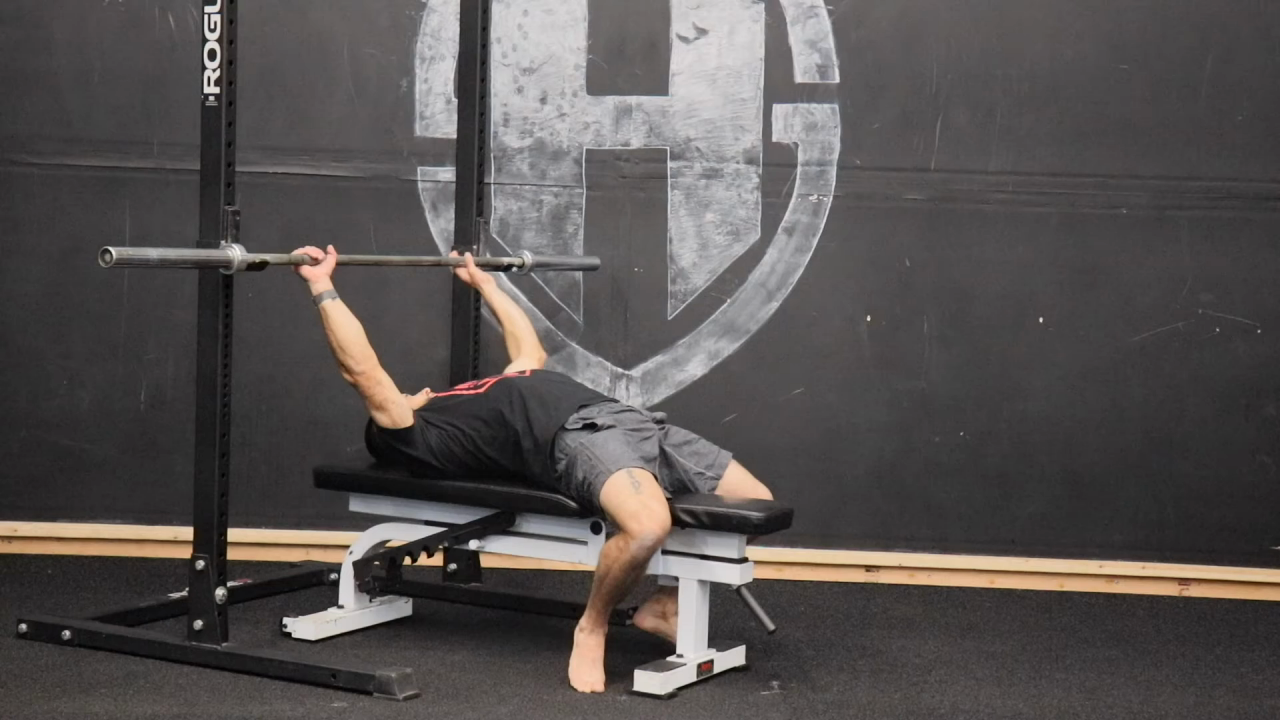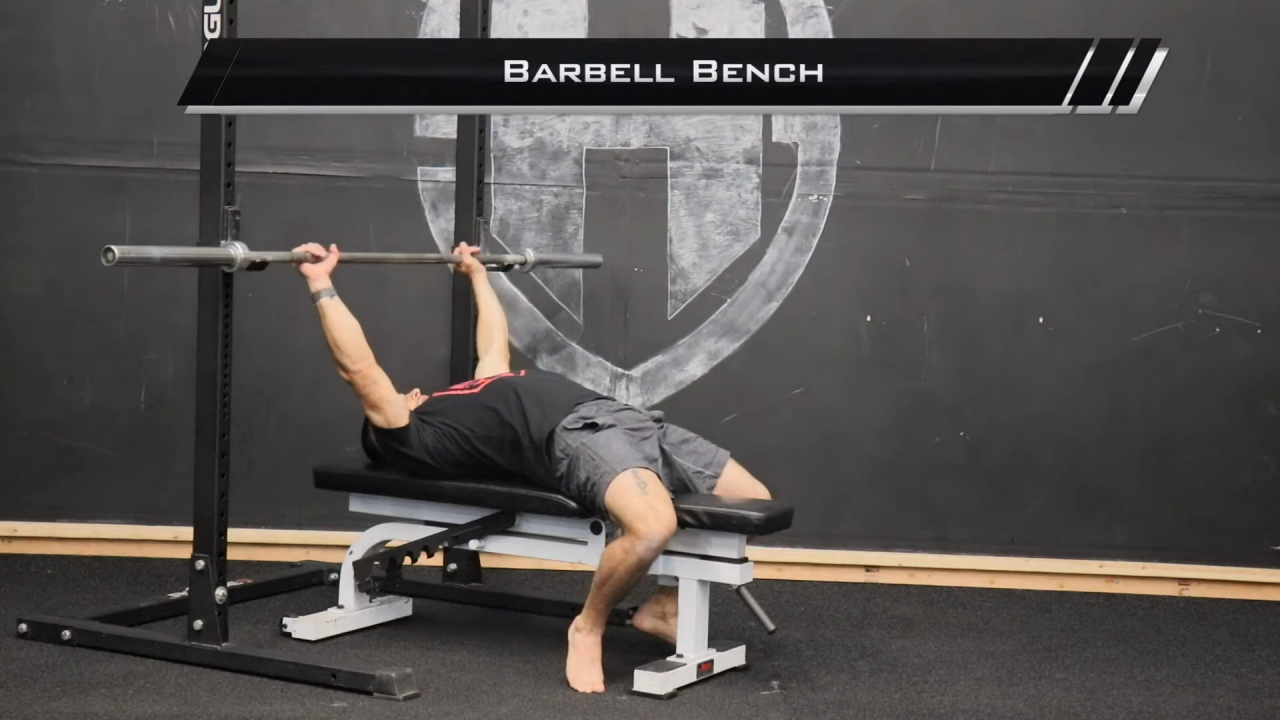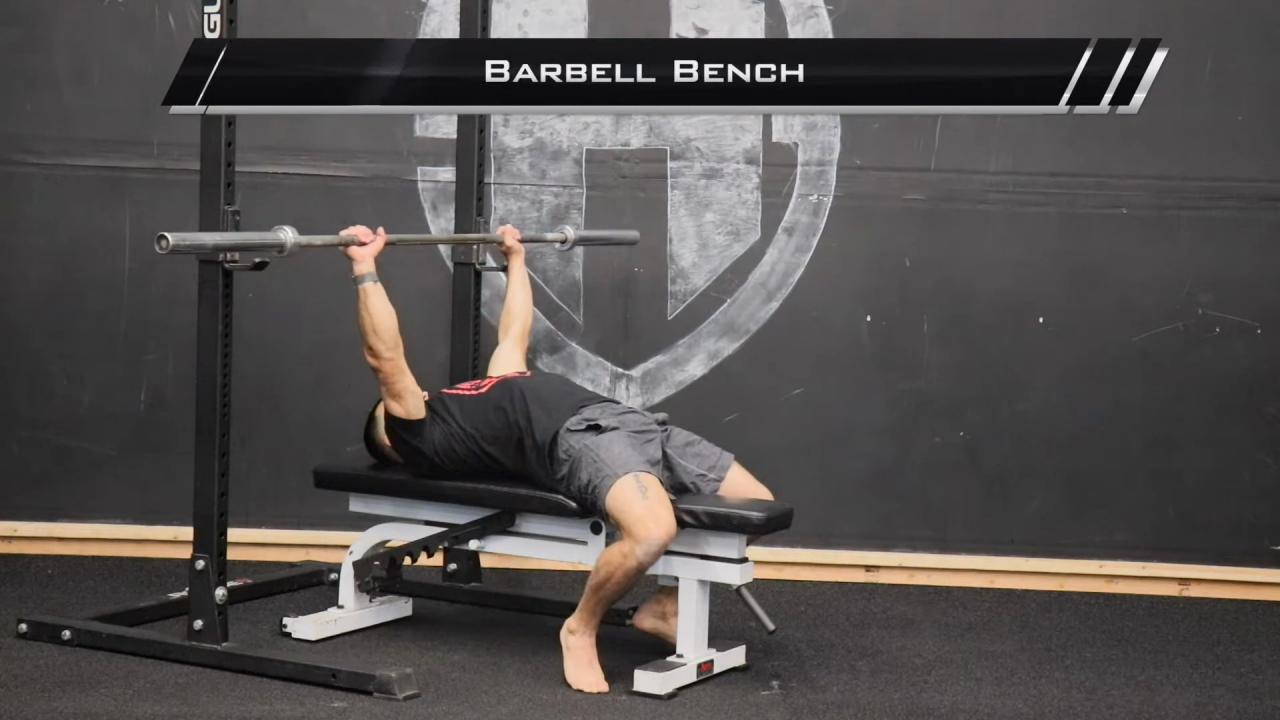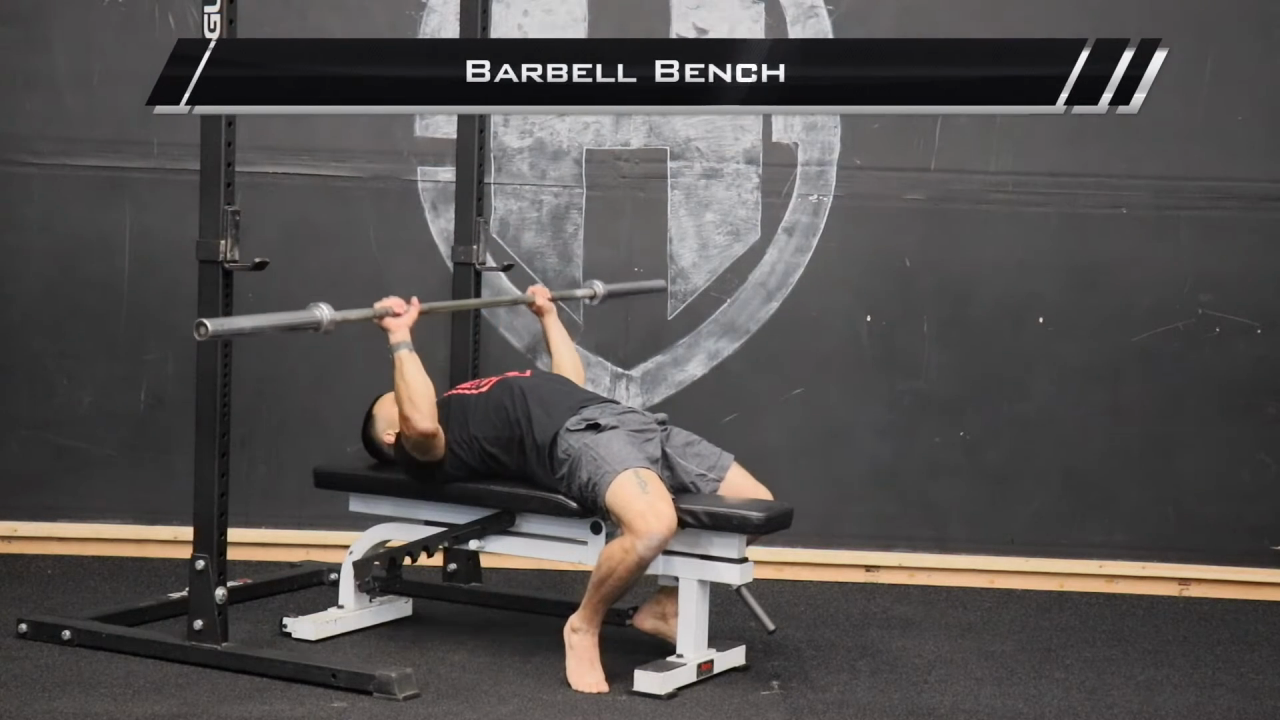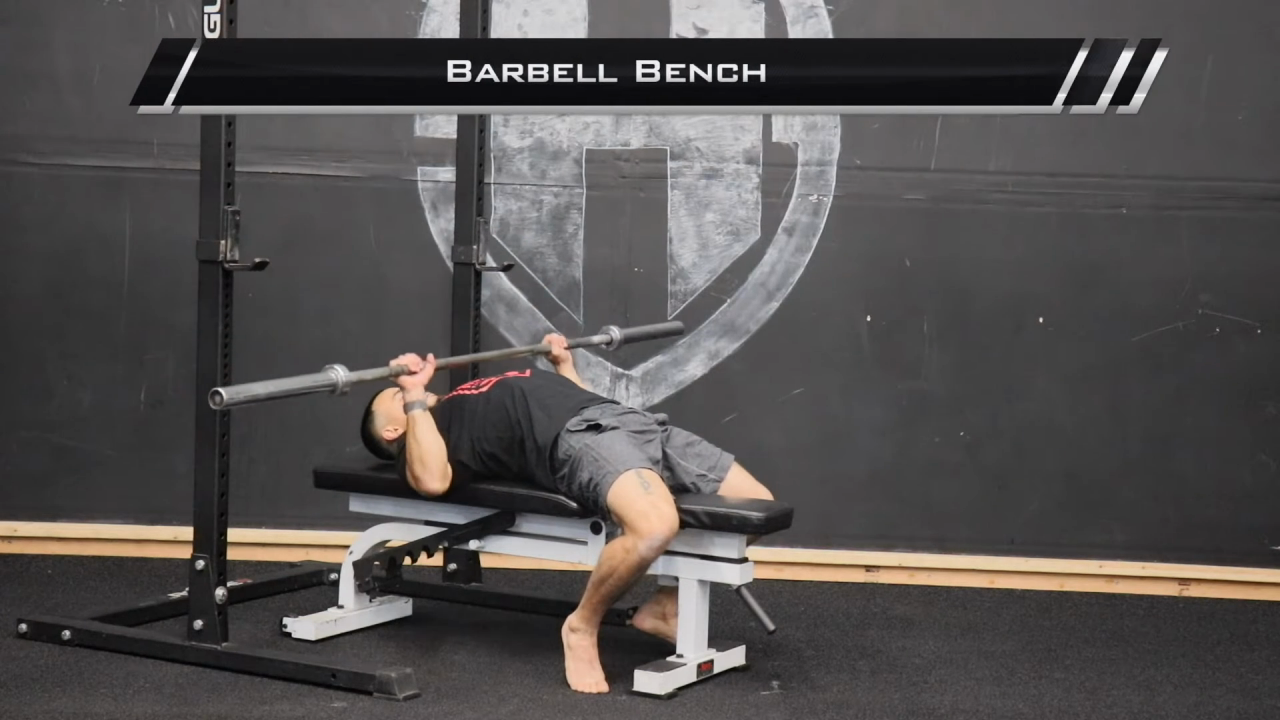
dt=0.7s
person 1, frame 1
left shoulder: (475, 406)
right shoulder: (421, 438)
left elbow: (530, 351)
right elbow: (363, 371)
left wrist: (484, 283)
right wrist: (322, 286)
left knee: (755, 505)
right knee: (646, 525)
left ankle: (665, 606)
right ankle: (592, 628)
person 1, frame 2
left shoulder: (465, 409)
right shoulder: (417, 440)
left elbow: (496, 346)
right elbow: (359, 368)
left wrist: (477, 275)
right wrist: (321, 284)
left knee: (753, 506)
right knee: (653, 526)
left ankle: (665, 606)
right ankle: (588, 627)
person 1, frame 3
left shoulder: (477, 405)
right shoulder: (425, 438)
left elbow: (514, 336)
right elbow: (385, 356)
left wrist: (515, 259)
right wrist: (365, 267)
right knee: (652, 532)
left ankle: (666, 606)
right ankle: (581, 628)
person 1, frame 4
left shoulder: (476, 410)
right shoulder: (423, 448)
left elbow: (571, 382)
right elbow: (422, 424)
left wrist: (548, 315)
right wrist: (400, 337)
right knee: (653, 526)
left ankle: (665, 606)
right ankle: (584, 627)
person 1, frame 5
left shoulder: (476, 405)
right shoulder: (426, 430)
right elbow: (432, 481)
left wrist: (564, 364)
right wrist: (413, 395)
right knee: (654, 527)
left ankle: (666, 606)
right ankle: (582, 627)
